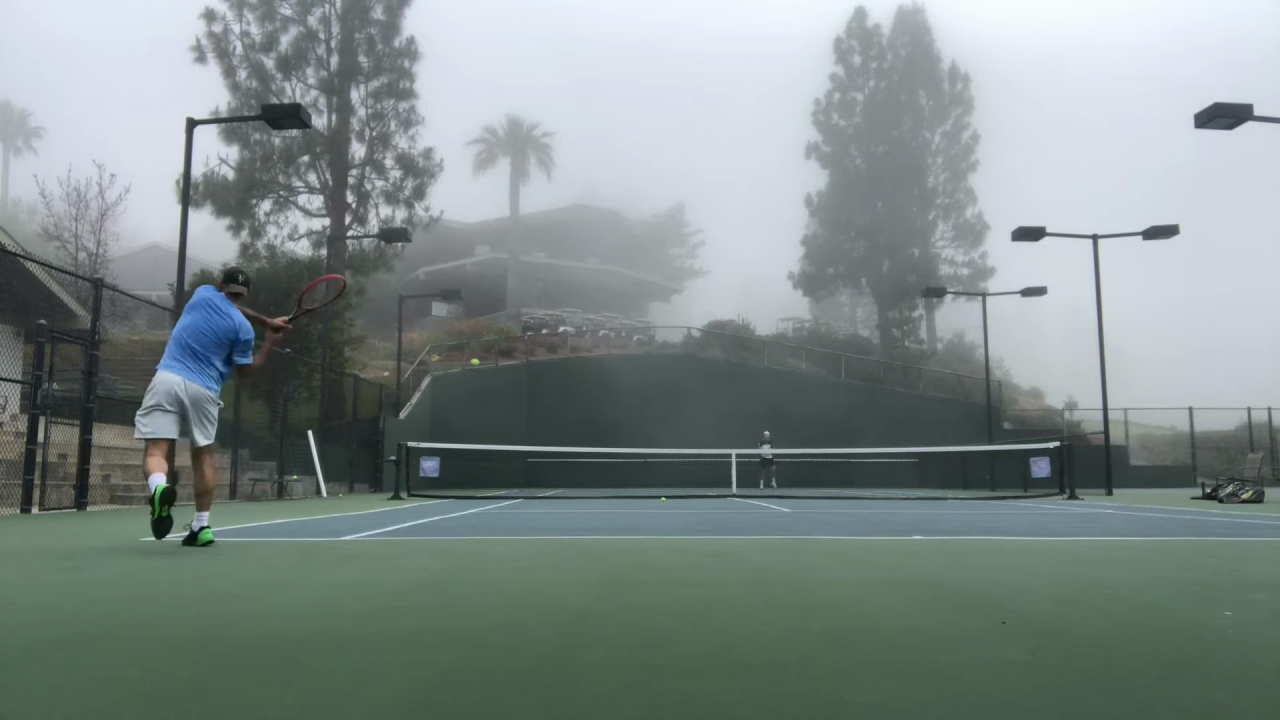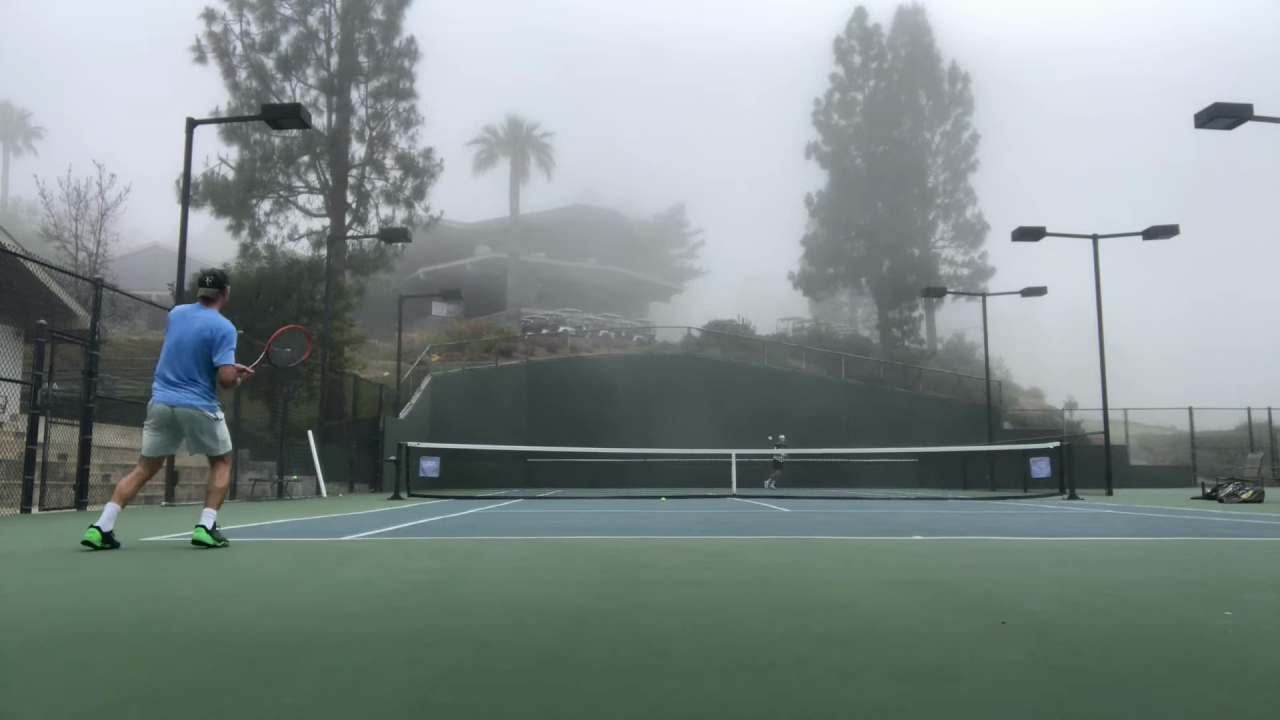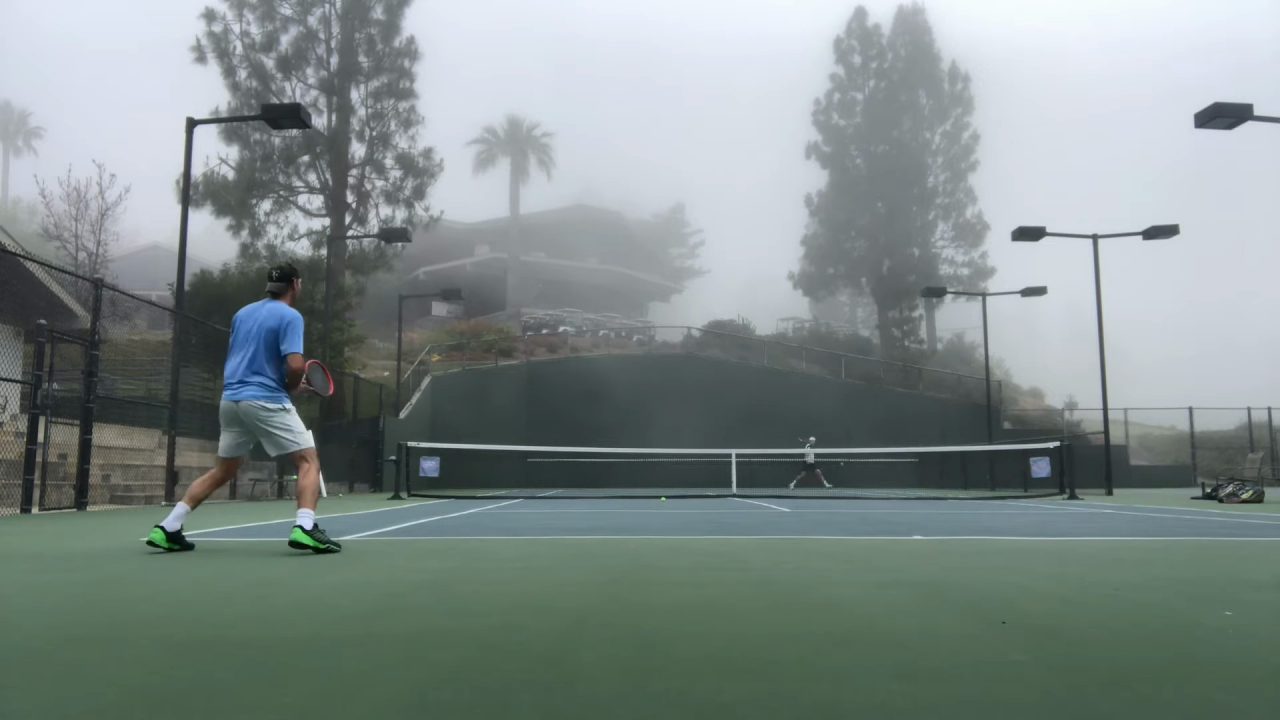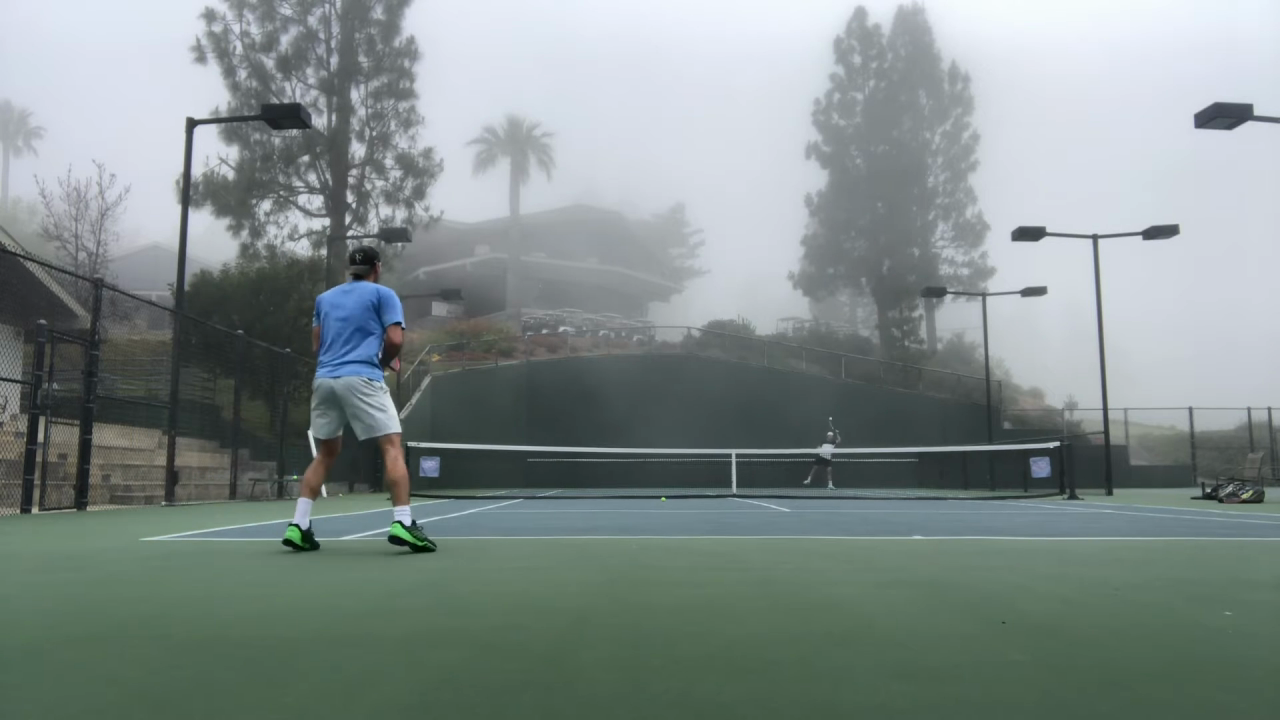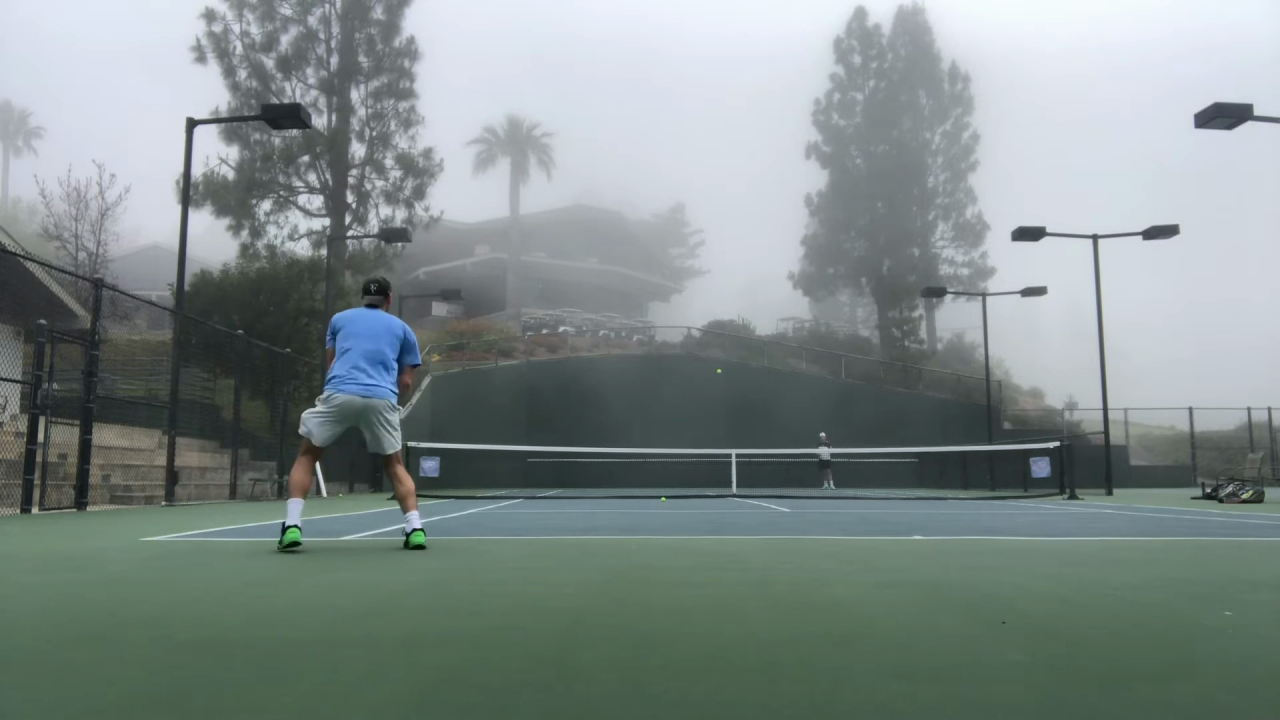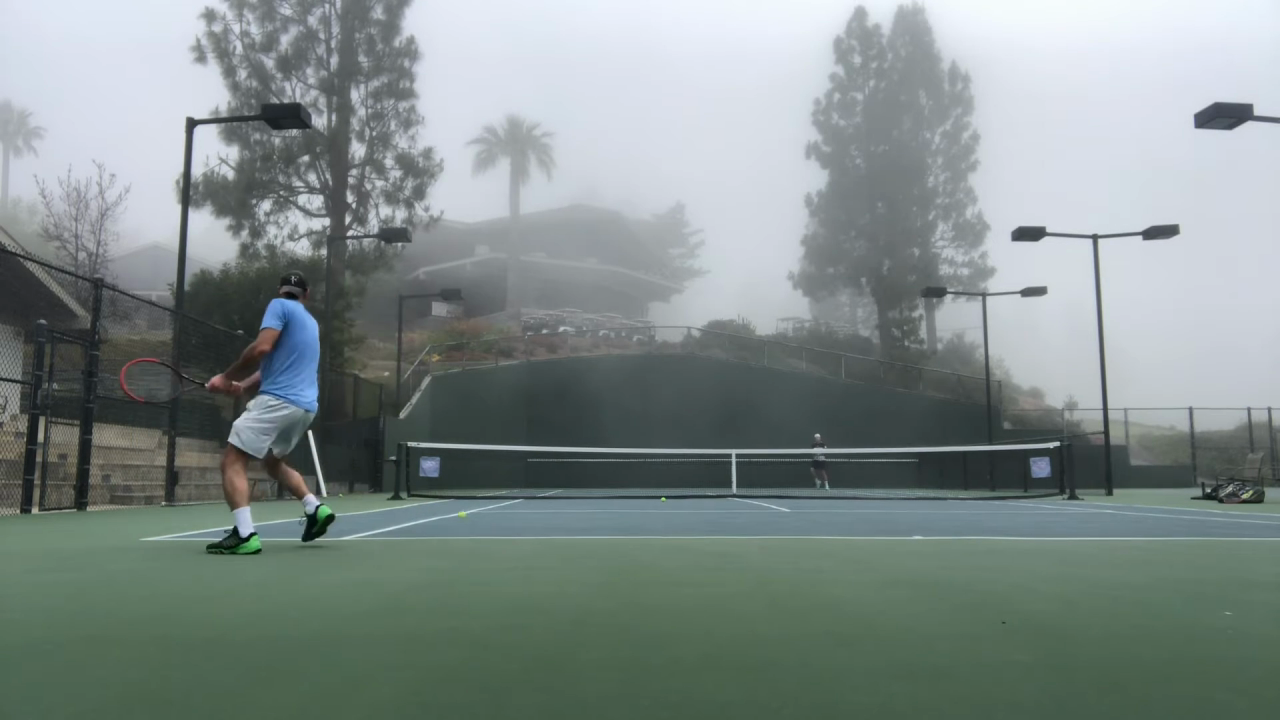
dt=0.5s
person 1, frame 1
left shoulder: (203, 293)
right shoulder: (243, 328)
right elbow: (244, 374)
left wrist: (266, 322)
right wrist: (271, 341)
left hip: (167, 380)
right hip: (204, 391)
left knee: (157, 452)
right knee: (202, 456)
left ankle: (160, 490)
right ankle: (201, 527)
person 1, frame 2
left shoulder: (176, 313)
right shoulder: (224, 327)
right elbow: (224, 378)
left wrist: (229, 366)
right wrist: (236, 378)
left hip: (161, 403)
right hip: (199, 407)
left knee: (146, 468)
right knee: (222, 463)
left ankle: (100, 528)
right ankle: (206, 527)
person 1, frame 3
left shoulder: (243, 314)
right shoulder: (290, 316)
right elbow: (295, 366)
right wrist: (293, 384)
left hip: (231, 401)
right hip: (270, 403)
left knee: (222, 472)
right knee: (309, 462)
left ankle: (167, 528)
right ankle: (306, 528)
person 1, frame 4
left shoulder: (324, 298)
right shoulder: (383, 294)
left elbow: (316, 344)
right elbow: (395, 340)
right wrist: (382, 363)
left hip: (325, 381)
right hip: (363, 380)
left knee: (325, 455)
right knee: (392, 450)
left ankle: (299, 526)
right ankle: (403, 524)
person 1, frame 5
left shoulder: (340, 318)
right shoulder: (402, 328)
right elbow: (407, 378)
left hip: (339, 394)
right hip: (382, 398)
left knee: (306, 457)
right knee: (395, 467)
left ankle: (292, 527)
right ankle: (415, 530)
person 1, frame 6
left shoulder: (280, 306)
right shoulder: (311, 322)
left elbow: (262, 347)
left wrist: (226, 378)
right wrist: (242, 386)
left hip: (278, 403)
right hip: (304, 406)
left knee: (232, 464)
right knee: (274, 462)
left ankle: (245, 535)
right ankle: (315, 509)
